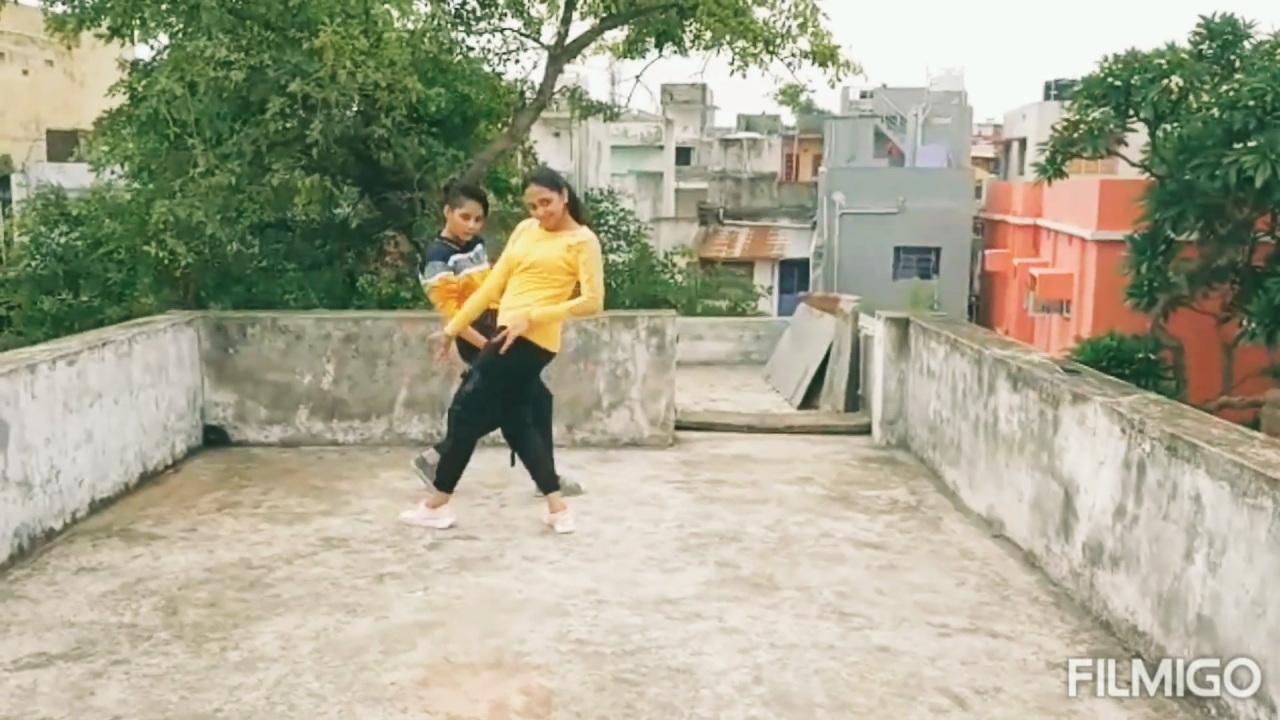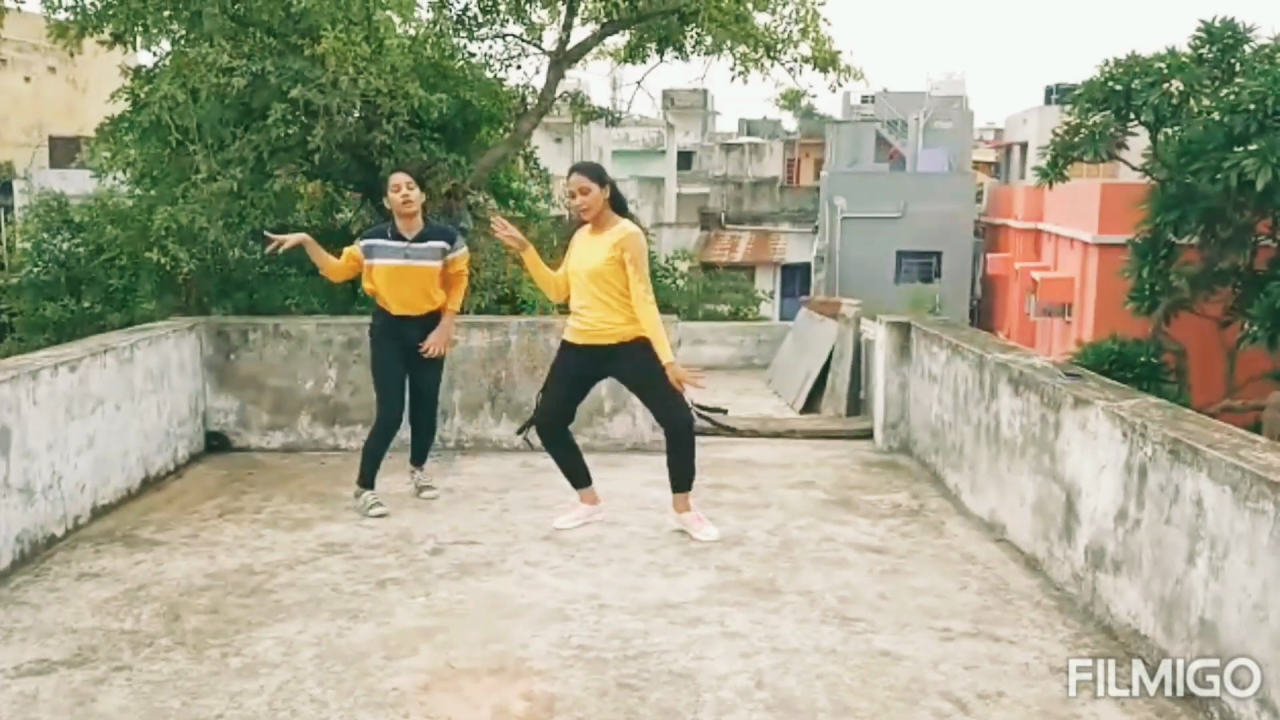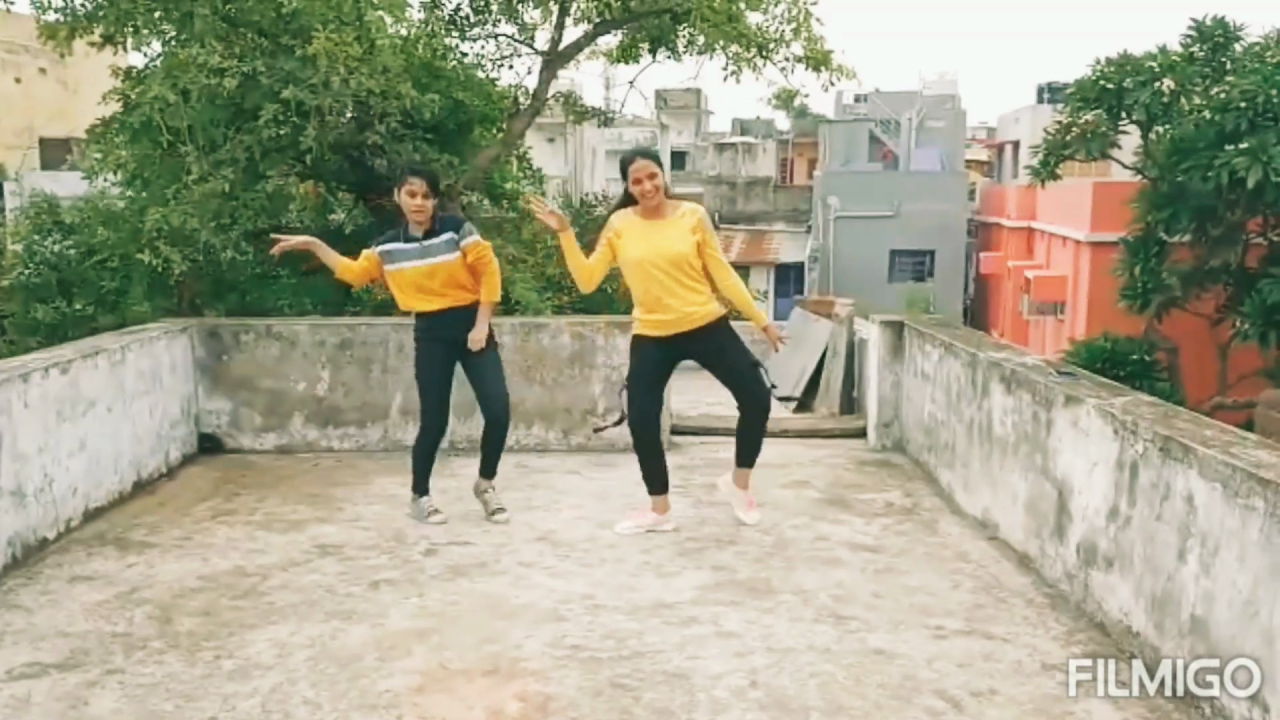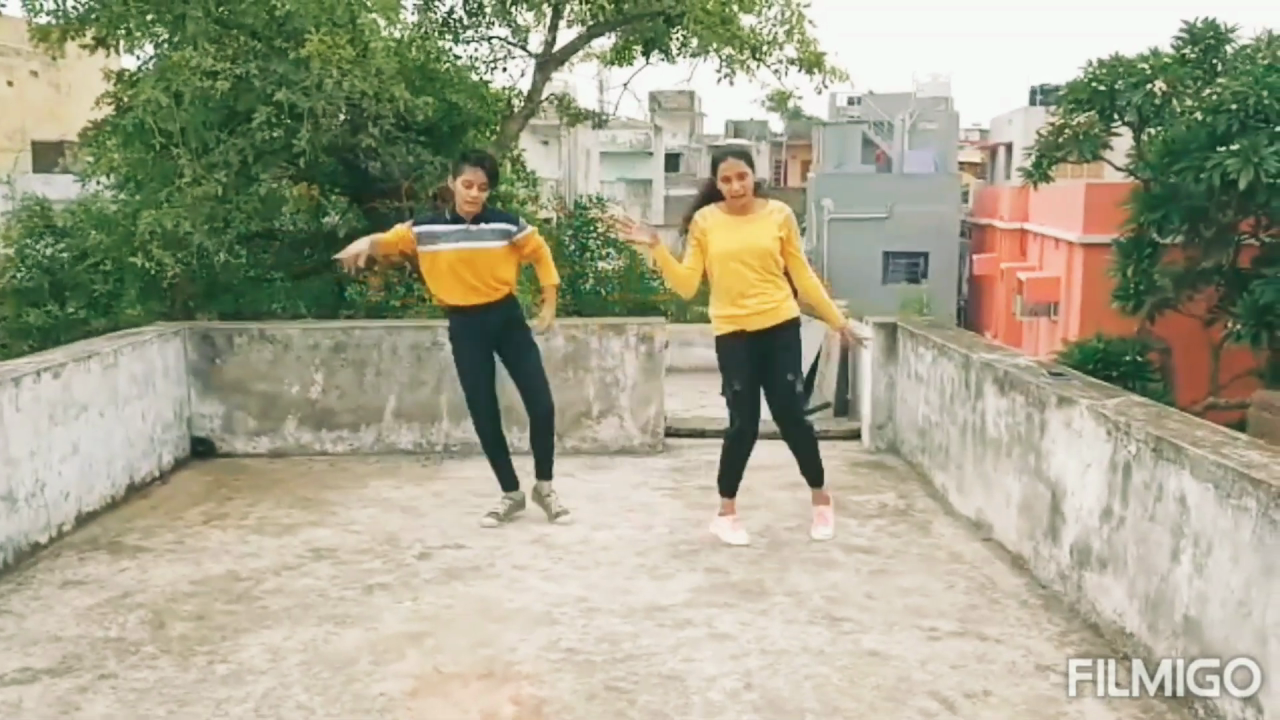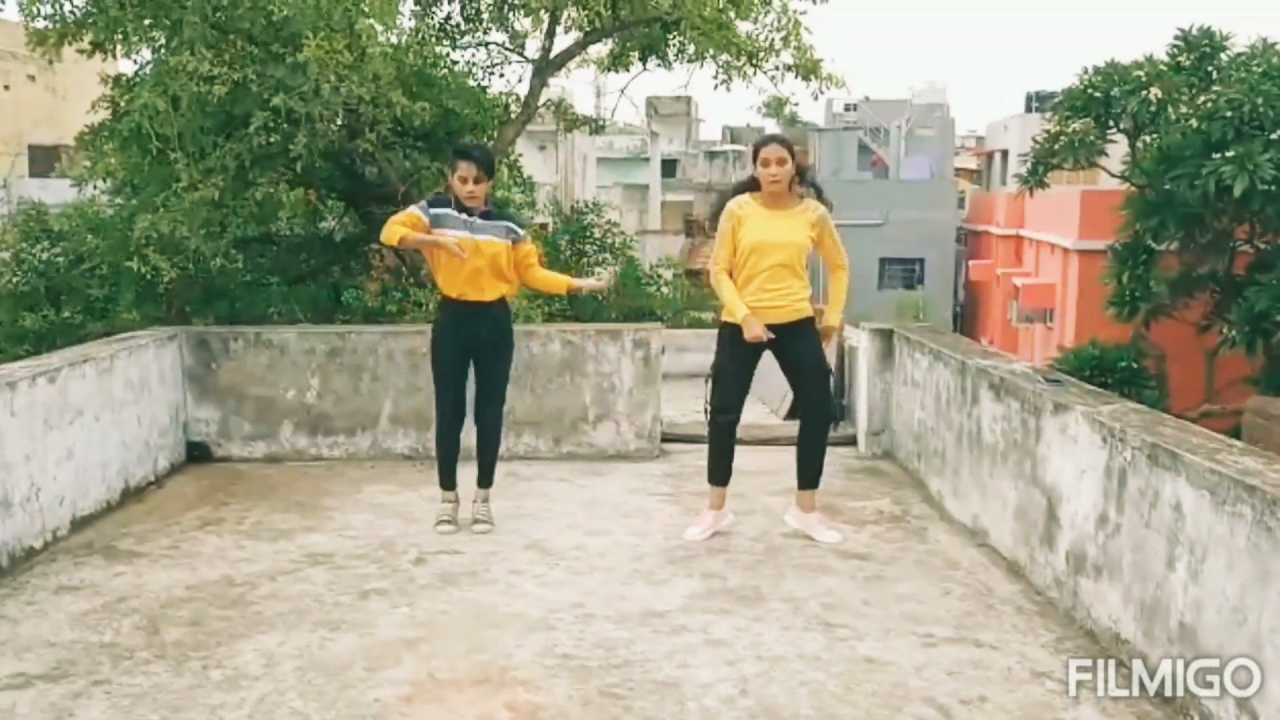
dt=0.7s
person 1, frame 1
left shoulder: (583, 240)
right shoulder: (525, 230)
left elbow: (592, 301)
right elbow: (494, 283)
left wrist: (531, 316)
right wrist: (454, 325)
left hip: (530, 339)
right hip: (512, 337)
left knee: (466, 411)
right knee: (515, 420)
left ankle: (438, 504)
right ankle: (557, 505)
person 1, frame 2
left shoulder: (627, 235)
right shoulder: (580, 237)
left elbow: (643, 298)
right elbow: (558, 292)
left wrist: (667, 359)
right wrist: (525, 249)
left hip: (627, 343)
right hip: (578, 345)
left knee: (678, 420)
right knee: (547, 422)
left ankle: (684, 509)
right ankle: (589, 501)
person 1, frame 3
left shoulder: (693, 216)
right shoulder: (619, 226)
left elbow: (723, 274)
right elbow: (587, 281)
left wrist: (762, 322)
right wrist: (564, 232)
left hip: (708, 326)
right hip: (652, 336)
left knee: (755, 398)
right knee: (642, 420)
left ankle: (740, 482)
right ankle: (658, 509)
person 1, frame 4
left shoulder: (779, 214)
right shoulder: (703, 221)
left elbow: (802, 273)
right elbow: (686, 285)
left wrist: (837, 320)
right wrist: (655, 246)
left hip: (780, 326)
right hip: (732, 331)
left knee: (790, 416)
right knee: (744, 422)
left ankle: (820, 501)
right ankle: (726, 513)
person 1, frame 5
left shoulder: (814, 213)
right shoulder: (737, 209)
left elbow: (839, 266)
right elbow: (719, 271)
left wrist: (833, 316)
right wrist: (743, 316)
left hip: (796, 324)
right hip: (741, 325)
left knee: (818, 410)
right knee: (724, 413)
left ankle: (805, 510)
right ankle: (715, 509)
person 2, frame 1
left shoulder: (475, 243)
right shoulder: (438, 257)
right elbow: (449, 313)
right wrist: (486, 343)
left hip: (494, 330)
right hip: (478, 338)
right knee: (537, 399)
person 2, frame 2
left shoulder: (445, 237)
right shoulder: (374, 240)
left elbow: (458, 282)
right elbow: (338, 270)
left wrist: (445, 328)
right wrist: (306, 241)
left hip: (428, 331)
right hip: (388, 331)
left knee: (425, 411)
right knee: (390, 415)
left ankle: (418, 469)
right ankle: (364, 488)
person 2, frame 3
left shoulder: (456, 228)
right shoulder: (389, 246)
left elbow: (488, 270)
right elbow: (355, 272)
left wrist: (483, 323)
right wrist: (312, 243)
left hip: (471, 325)
right hip: (431, 332)
left knee: (497, 408)
right knee: (434, 419)
left ankle: (485, 485)
right ankle: (420, 495)
person 2, frame 4
left shoulder: (506, 223)
right shoulder: (427, 227)
left elbow: (540, 254)
right elbow: (386, 243)
left wrist: (549, 302)
right wrist: (363, 244)
left hip: (507, 319)
right hip: (466, 326)
left knee: (541, 406)
right knee: (485, 416)
left ankle: (544, 487)
right ankle: (511, 493)
person 2, frame 5
left shoulder: (508, 226)
right shoulder: (436, 210)
left elbow: (533, 274)
right elbow: (391, 232)
left wrist: (580, 285)
right wrist: (432, 238)
left hip: (495, 322)
right hip: (453, 320)
left knee: (489, 413)
right knee: (450, 412)
left ankle: (483, 497)
right ankle: (448, 497)
